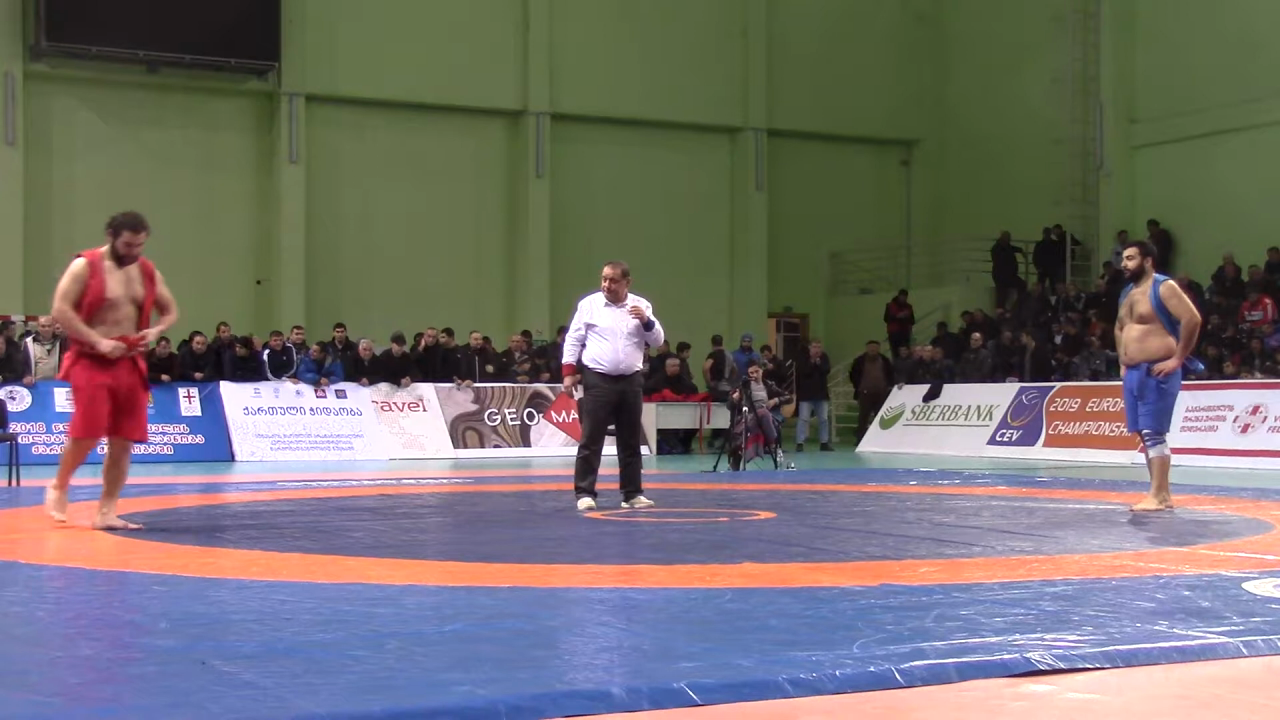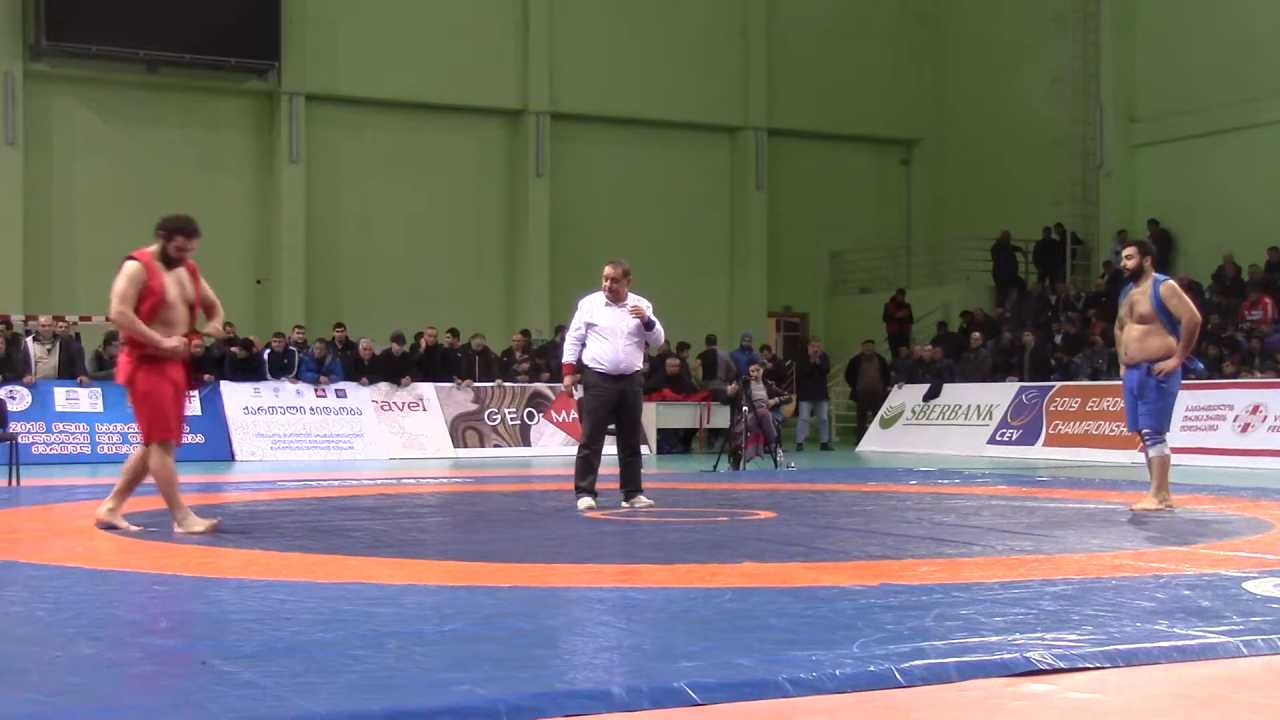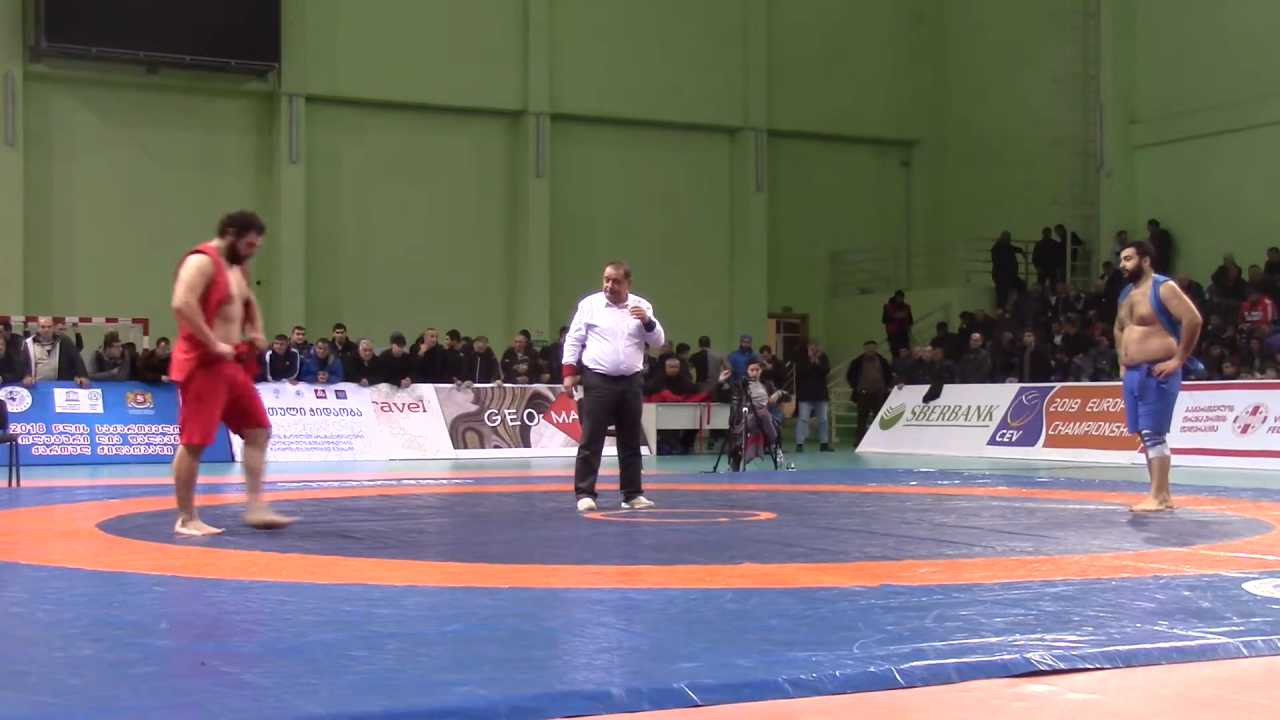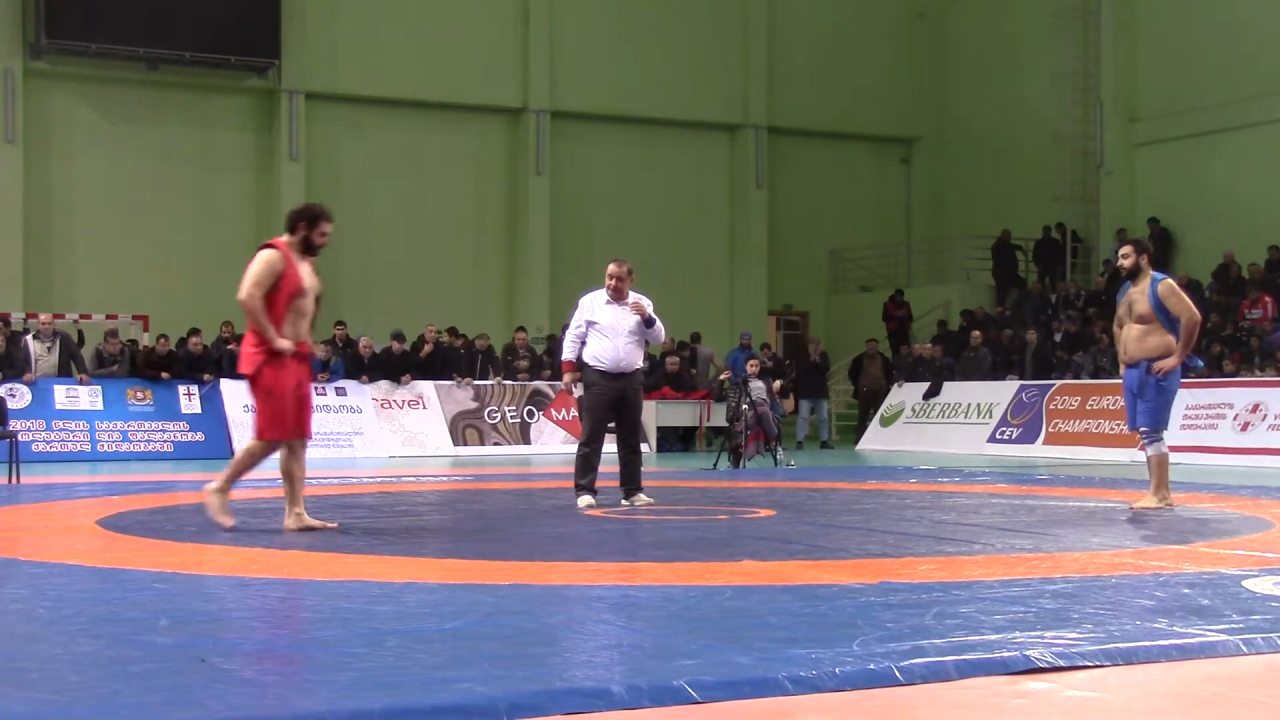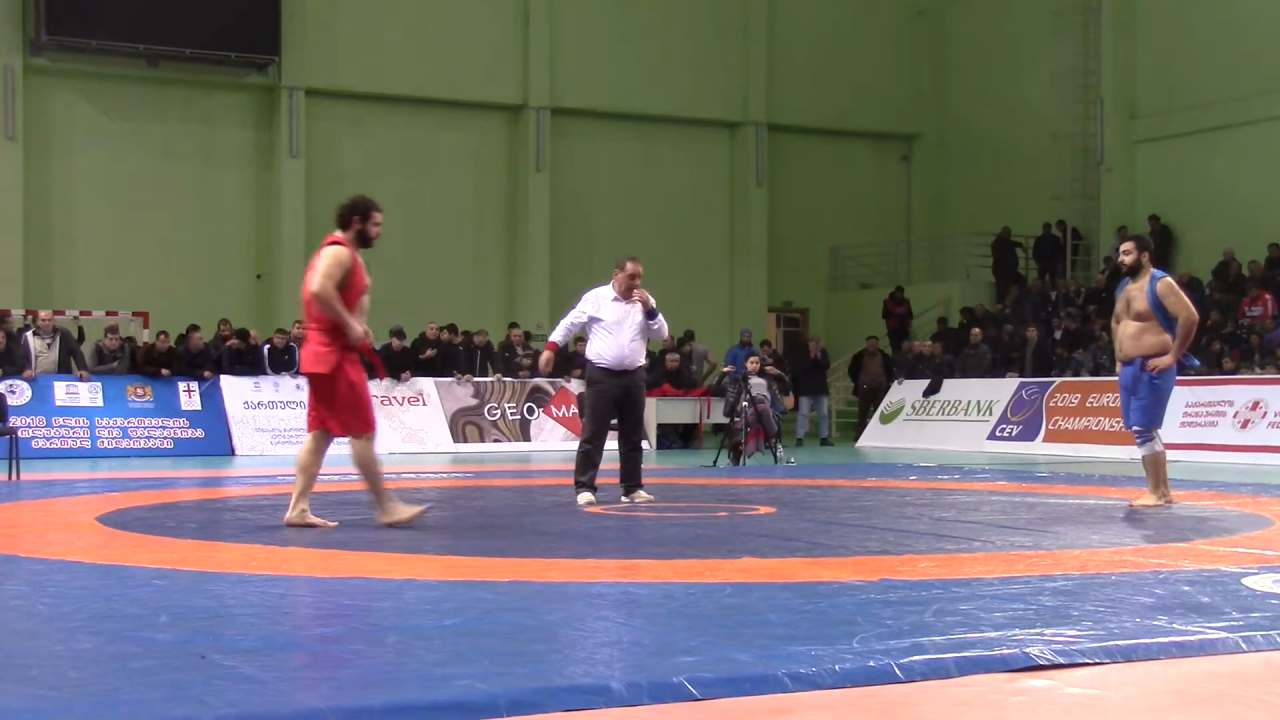
dt=0.4s
person 1, frame 1
left shoulder: (147, 272)
right shoulder: (85, 266)
left elbow: (171, 311)
right elbow: (60, 310)
left wrist: (155, 331)
right wrist: (98, 342)
left hip: (130, 363)
right hip: (90, 361)
left knee: (124, 441)
right knee: (87, 435)
left ankle: (107, 512)
right ankle: (58, 487)
person 1, frame 2
left shoulder: (189, 272)
right shoulder: (138, 268)
left elbow: (214, 305)
right elbow: (119, 313)
left wrist: (215, 325)
right wrist: (160, 341)
left hip: (177, 365)
right hip: (148, 364)
left knee: (155, 445)
right knee: (161, 441)
left ankle: (111, 508)
right ankle: (182, 517)
person 1, frame 3
left shoulder: (236, 268)
right shoulder: (202, 261)
left elbow: (249, 303)
right elbow: (182, 303)
left wrist: (256, 332)
right wrist: (213, 344)
left hip: (230, 363)
right hip: (202, 363)
left knee: (258, 431)
right knee: (195, 441)
left ankle: (257, 507)
right ankle: (186, 518)
person 1, frame 4
left shoulder: (306, 262)
right shoulder: (273, 256)
right elbow: (247, 296)
left wrist: (307, 343)
right wrist: (275, 339)
left hip: (295, 359)
right hip: (270, 358)
left knee: (298, 438)
right knee: (274, 436)
left ankle: (296, 512)
right ankle: (219, 489)
person 1, frame 5
left shoulder: (338, 251)
right shoulder: (339, 251)
right elbow: (318, 290)
left wrist: (351, 325)
right wrist: (349, 324)
left hip: (325, 352)
right hip: (335, 353)
left knee: (320, 432)
right knee: (362, 431)
left ankle: (298, 508)
right ankle: (387, 508)
person 2, frame 1
left shoulder: (1163, 287)
right shoulder: (1127, 293)
left elbow: (1192, 319)
right elbow: (1120, 328)
left wrist: (1178, 358)
right wrist: (1123, 362)
left hip: (1157, 373)
right hip: (1132, 373)
left knee: (1154, 433)
right knee: (1145, 434)
left ankle: (1157, 495)
right ankle: (1163, 494)
person 2, frame 2
left shoulder: (1163, 287)
right shoulder: (1127, 292)
left elbow: (1193, 319)
right elbow: (1119, 328)
left wrist: (1178, 358)
right wrist: (1123, 361)
left hip: (1156, 373)
right hip: (1132, 373)
left knee: (1154, 433)
right knee: (1144, 434)
left ankle: (1157, 495)
right ankle: (1163, 493)
person 2, frame 3
left shoulder: (1163, 288)
right shoulder: (1126, 293)
left elbow: (1193, 319)
right elbow: (1119, 329)
left wrist: (1179, 359)
right wrist: (1123, 361)
left hip: (1157, 373)
right hip: (1132, 374)
left knee: (1153, 434)
right knee: (1145, 435)
left ankle: (1156, 496)
right ankle: (1163, 494)
person 2, frame 4
left shoulder: (1162, 285)
right shoulder: (1125, 291)
left elbow: (1192, 317)
right elbow: (1118, 327)
left wrist: (1178, 357)
right wrist: (1122, 360)
left hip: (1157, 371)
right hip: (1132, 371)
left knee: (1150, 431)
right knee: (1146, 433)
left ankle: (1156, 494)
right ankle: (1164, 492)
person 2, frame 5
left shoulder: (1161, 284)
right shoulder: (1123, 287)
left elbow: (1189, 317)
left wrist: (1173, 356)
right wrist: (1119, 358)
left hip: (1152, 369)
right hip: (1128, 369)
left knee: (1143, 430)
right knee: (1145, 431)
left ankle: (1155, 493)
right ankle: (1163, 489)
person 3, frame 1
left shoulder: (641, 305)
right shoulder: (589, 304)
left elbow: (658, 340)
right elbow: (574, 339)
left wrist: (646, 321)
right wrist: (569, 372)
left hip: (631, 381)
right hip: (598, 381)
left knee: (631, 441)
right knee: (591, 440)
left ankle: (632, 493)
right ankle: (585, 493)
person 3, frame 2
left shoulder: (641, 305)
right shoulder: (589, 303)
left elbow: (658, 340)
right elbow: (574, 339)
left wrist: (647, 321)
right wrist: (569, 371)
left hip: (631, 381)
right hip: (598, 380)
left knee: (631, 441)
right knee: (591, 440)
left ankle: (632, 493)
right ankle: (585, 492)
person 3, frame 3
left shoulder: (641, 306)
right shoulder: (589, 304)
left elbow: (658, 341)
right elbow: (573, 340)
left wrist: (647, 321)
right wrist: (569, 372)
left hip: (631, 382)
right hip: (597, 381)
left knee: (631, 442)
right knee: (591, 440)
left ankle: (632, 494)
right ankle: (585, 493)
person 3, frame 4
left shoulder: (642, 303)
right shoulder: (590, 301)
left elbow: (658, 338)
right elbow: (573, 336)
left wrist: (647, 317)
right wrist: (568, 368)
left hip: (631, 379)
right hip: (598, 378)
left knee: (631, 439)
right knee: (591, 437)
left ankle: (632, 491)
right ankle: (585, 491)
person 3, frame 5
left shoulder: (644, 301)
right shoulder: (595, 298)
left elbow: (661, 334)
right elbow: (570, 324)
left wrist: (650, 309)
right wrist: (550, 348)
left hip: (634, 376)
right hip: (602, 375)
left knee: (633, 436)
right knee: (593, 434)
left ankle: (632, 487)
right ankle: (585, 487)
